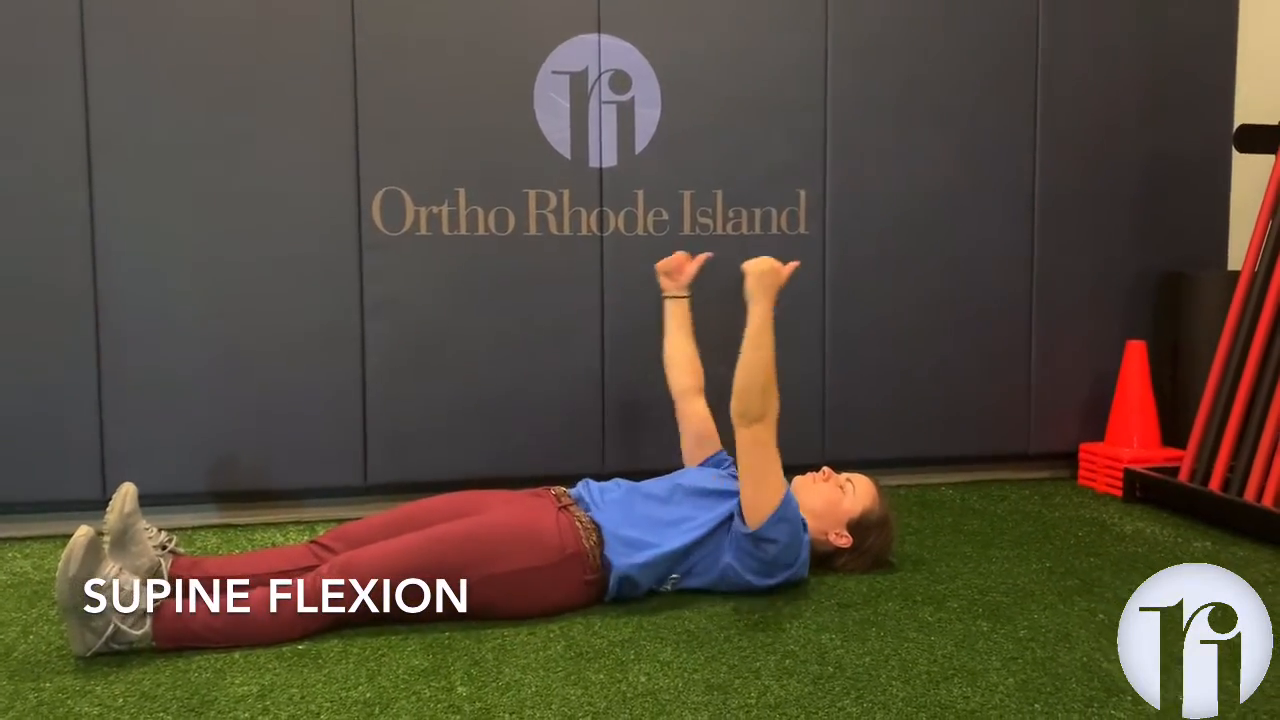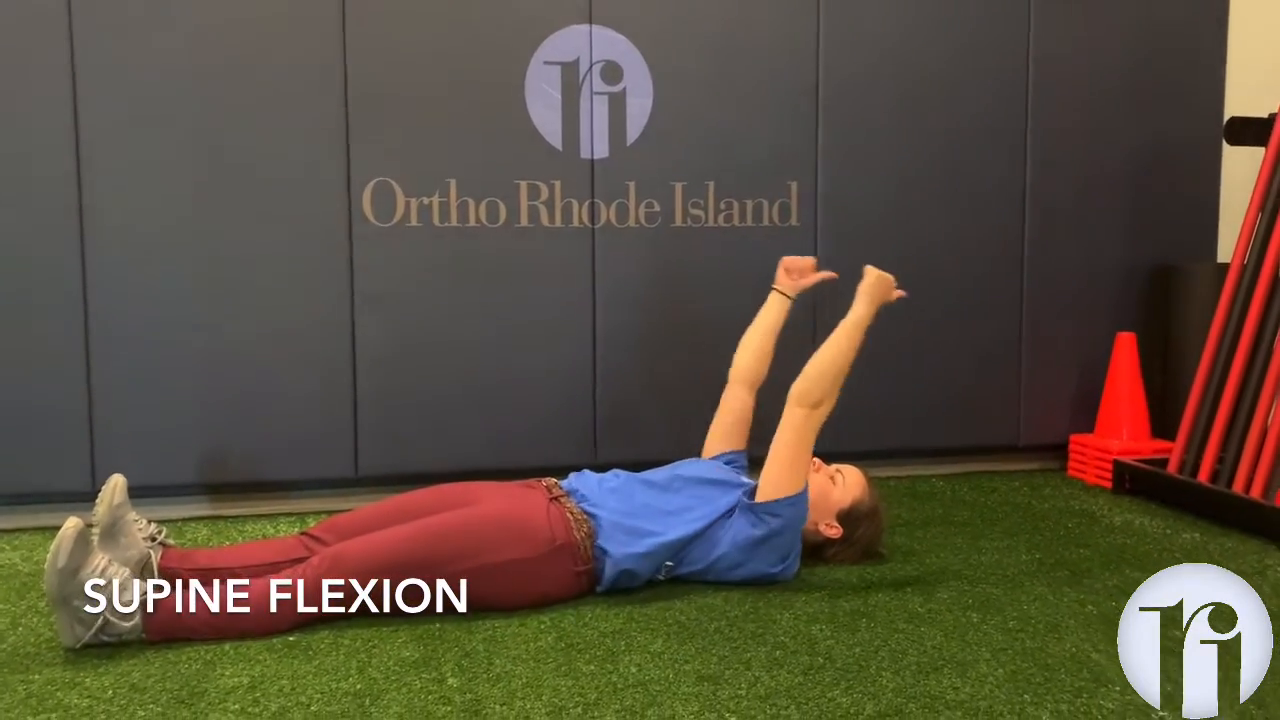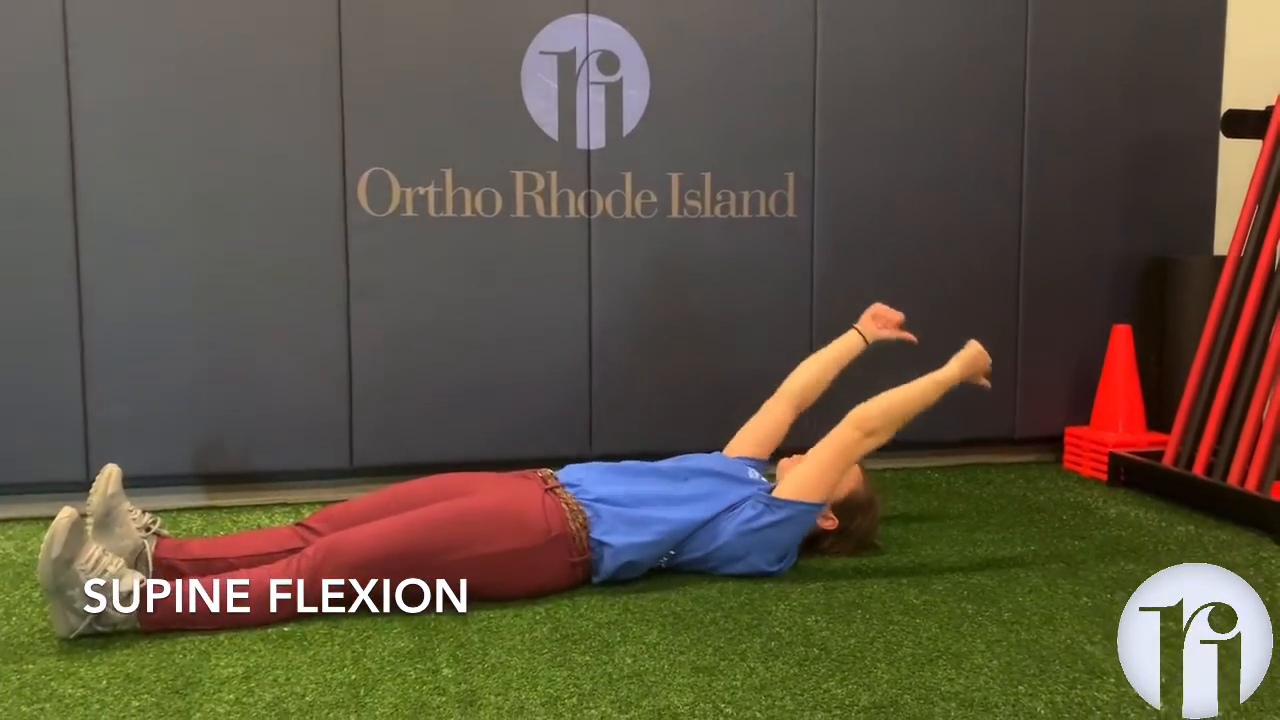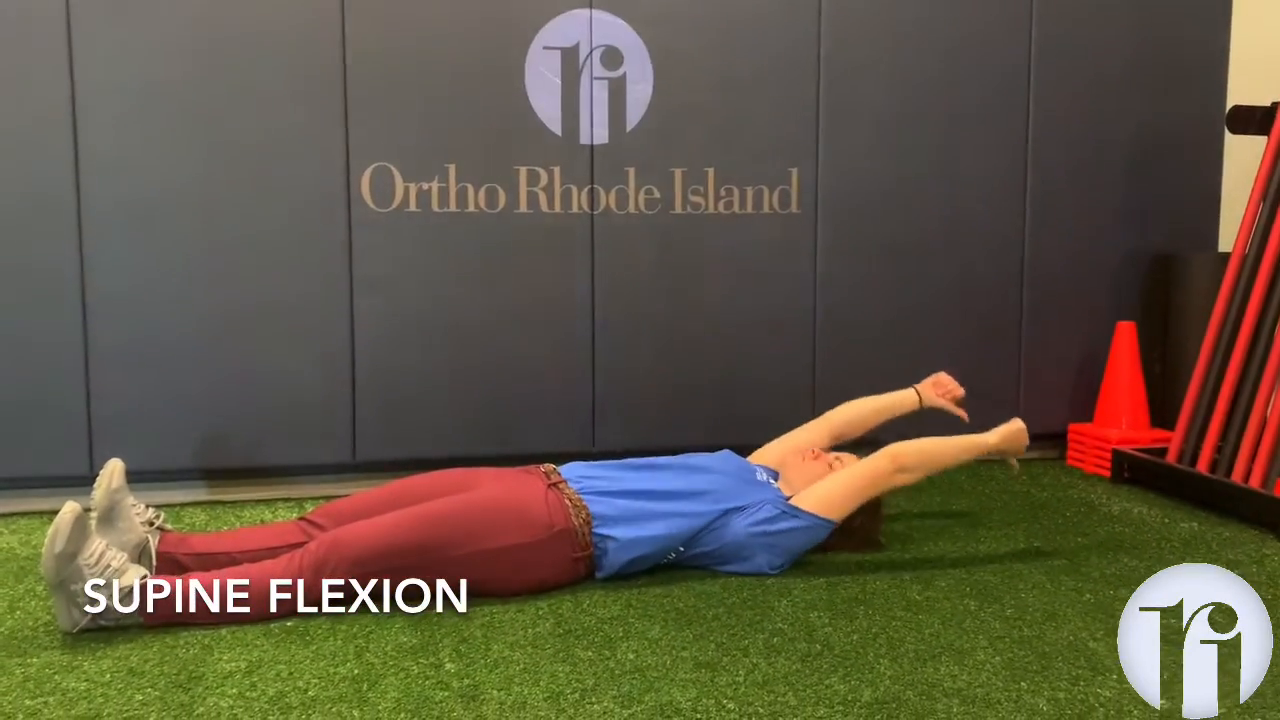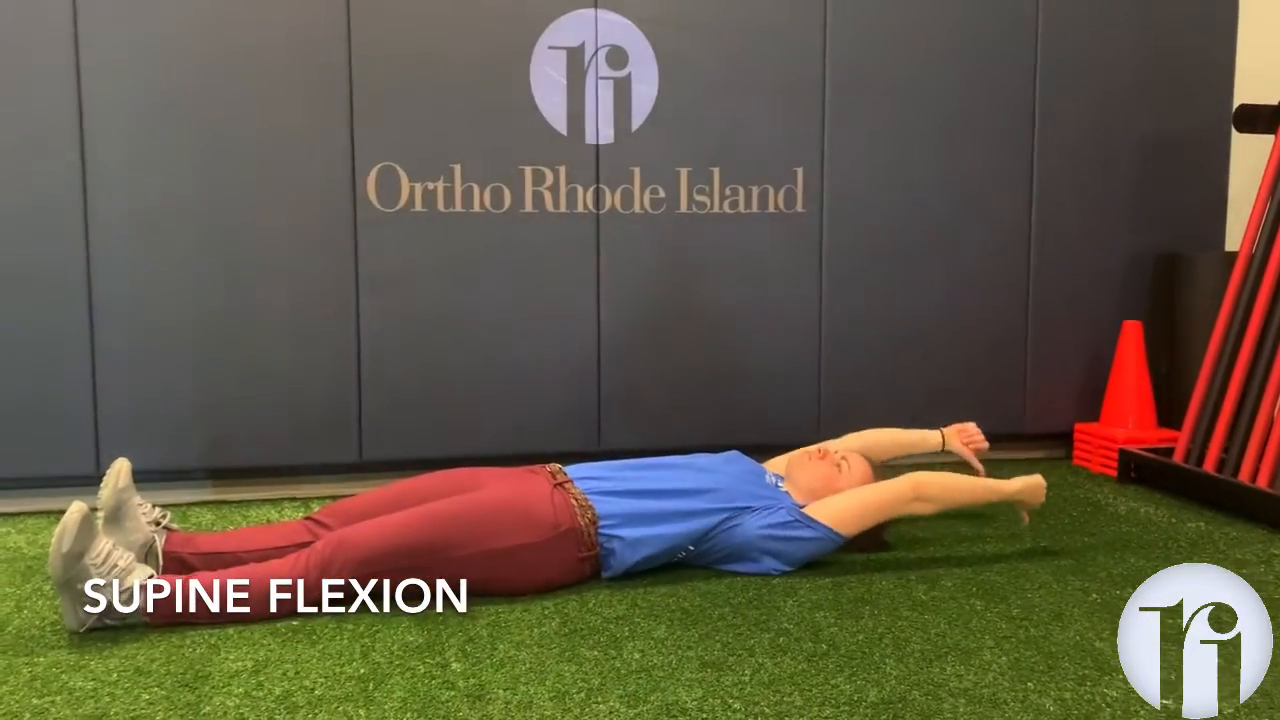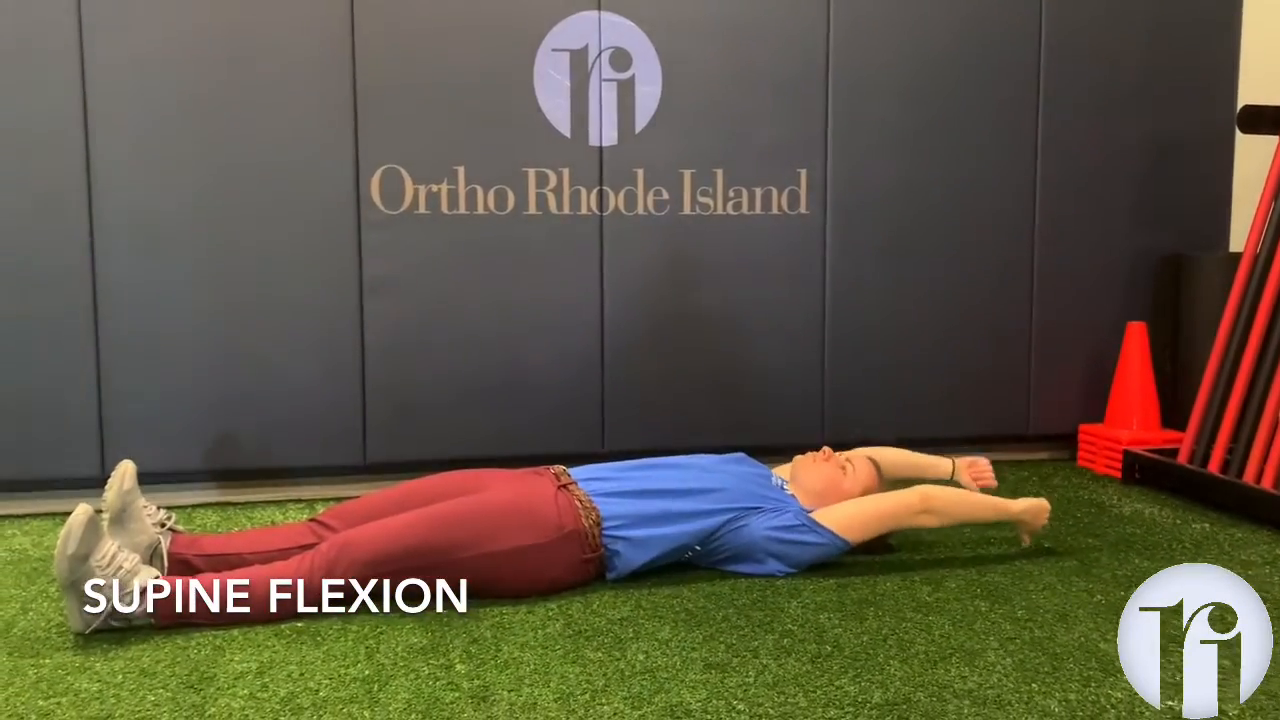
dt=0.4s
person 1, frame 1
left shoulder: (778, 547)
right shoulder: (729, 489)
left elbow: (754, 418)
right elbow: (687, 396)
left wrist: (760, 306)
right wrist: (676, 299)
left hip: (567, 555)
right hip: (550, 509)
left knee: (347, 584)
right knee: (336, 550)
left ankle: (138, 618)
right ankle: (168, 570)
person 1, frame 2
left shoulder: (769, 539)
right shoulder: (734, 485)
left elbow: (805, 403)
right elbow: (742, 385)
left wrist: (863, 308)
right wrist: (782, 296)
left hip: (560, 547)
right hip: (544, 500)
left knee: (338, 577)
right knee: (328, 543)
left ankle: (128, 610)
right ankle: (155, 560)
person 1, frame 3
left shoulder: (769, 531)
right shoulder: (742, 477)
left elbow: (853, 431)
right elbow: (791, 398)
left wrist: (951, 373)
right wrist: (860, 335)
left hip: (556, 538)
right hip: (540, 492)
left knee: (331, 569)
right knee: (325, 532)
left ankle: (125, 600)
right ankle: (151, 552)
person 1, frame 4
left shoulder: (776, 529)
right shoulder: (757, 476)
left elbow: (882, 467)
right elbow: (833, 419)
left wrist: (991, 440)
right wrist: (917, 395)
left hip: (557, 535)
right hip: (540, 486)
left knee: (338, 563)
right knee: (328, 528)
left ankle: (128, 595)
right ankle: (156, 546)
person 1, frame 5
left shoulder: (789, 528)
right shoulder: (764, 476)
left elbow: (897, 495)
right elbow: (856, 433)
left wrist: (1009, 488)
right wrist: (944, 437)
left hip: (562, 535)
right hip: (545, 486)
left knee: (345, 563)
right knee: (337, 527)
left ankle: (140, 596)
right ankle: (164, 545)
person 1, frame 6
left shoulder: (793, 532)
right shoulder: (770, 482)
left elbow: (901, 507)
right elbow: (865, 449)
left wrist: (1014, 508)
right wrist: (951, 465)
left hip: (565, 535)
right hip: (549, 488)
left knee: (348, 564)
right knee: (340, 527)
left ankle: (142, 597)
right ankle: (169, 547)
